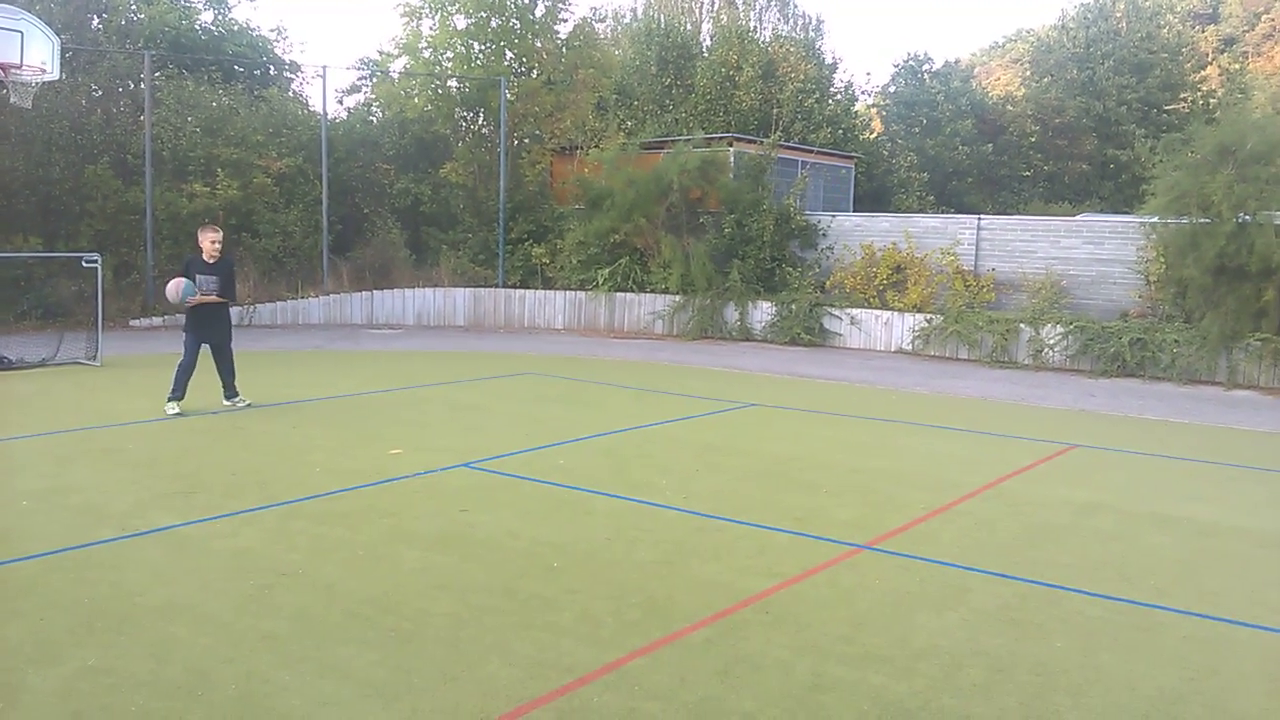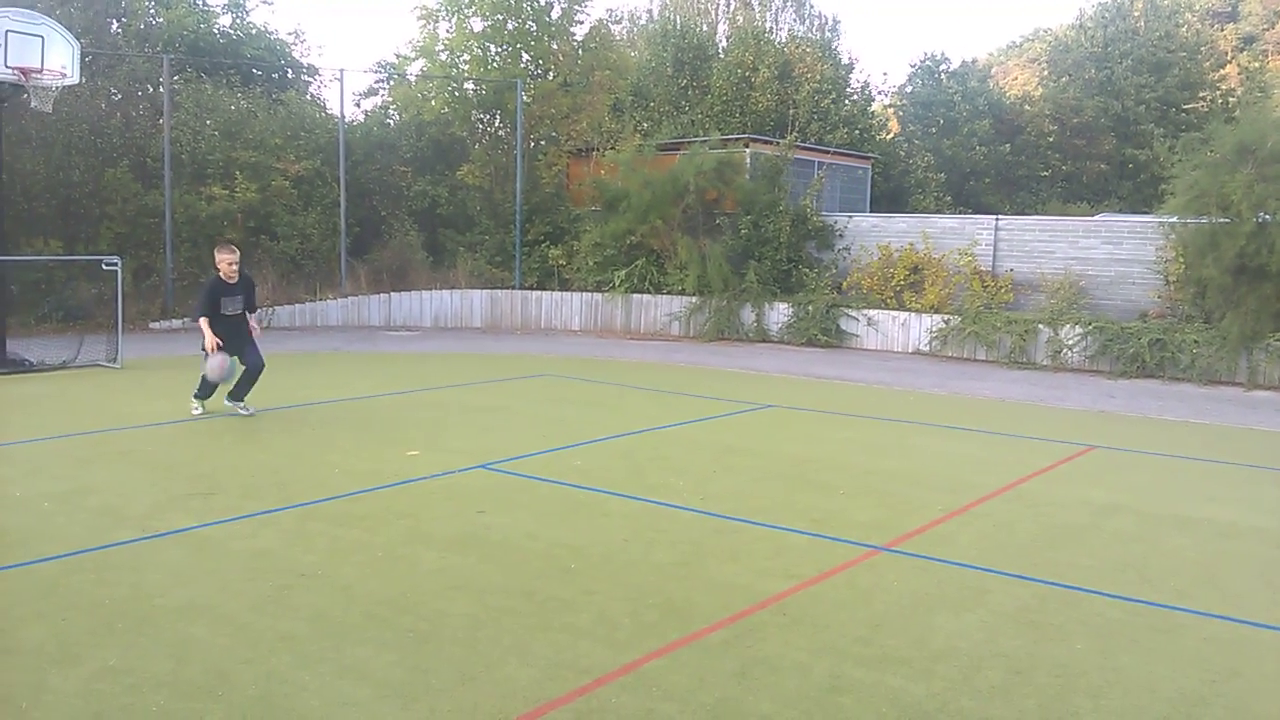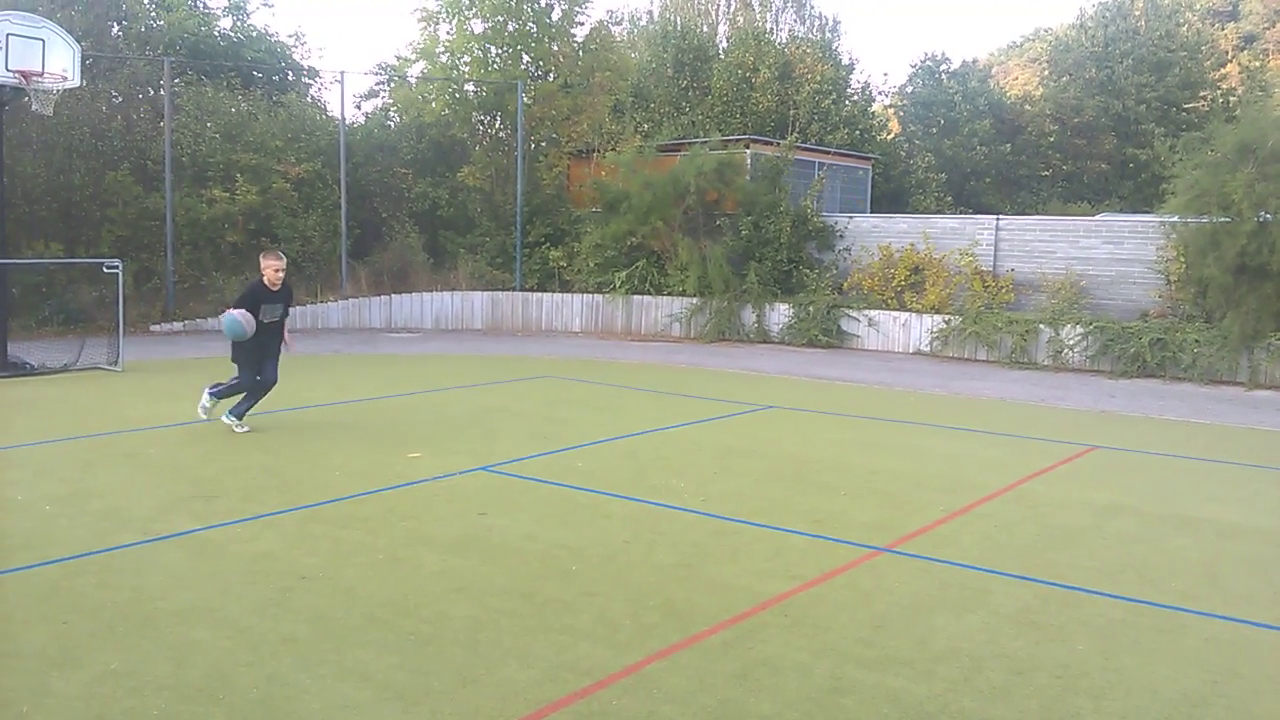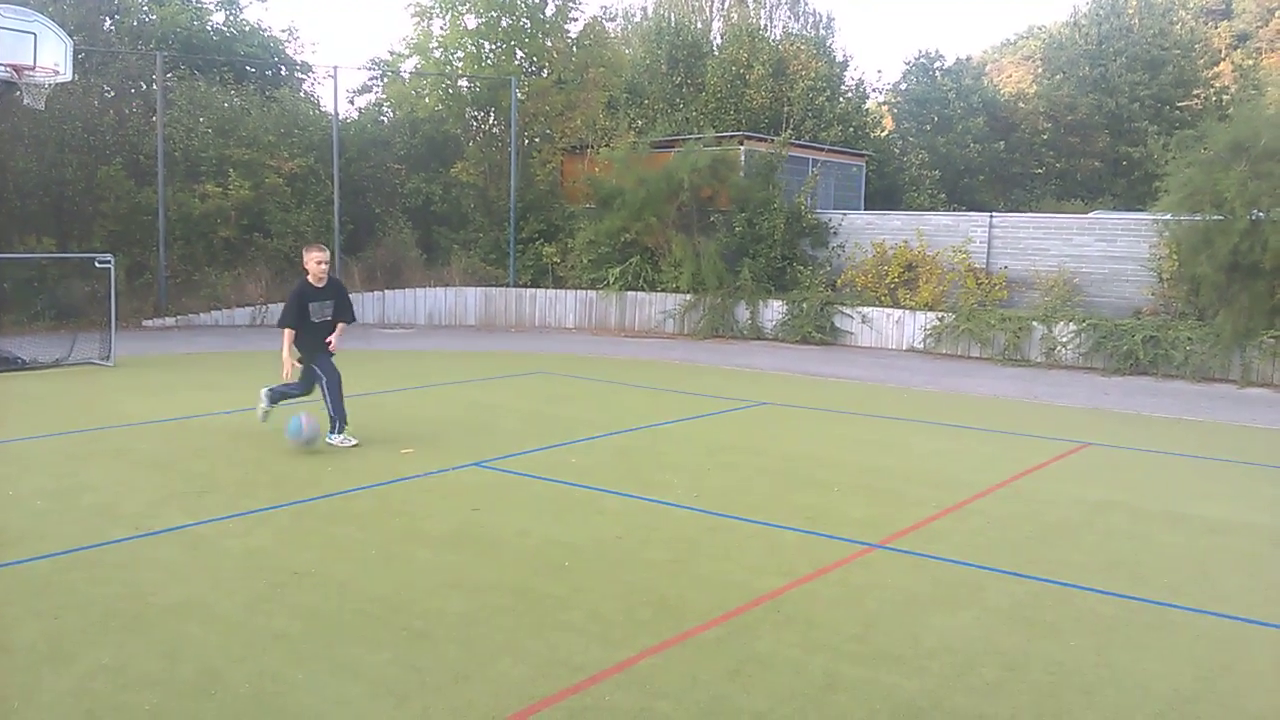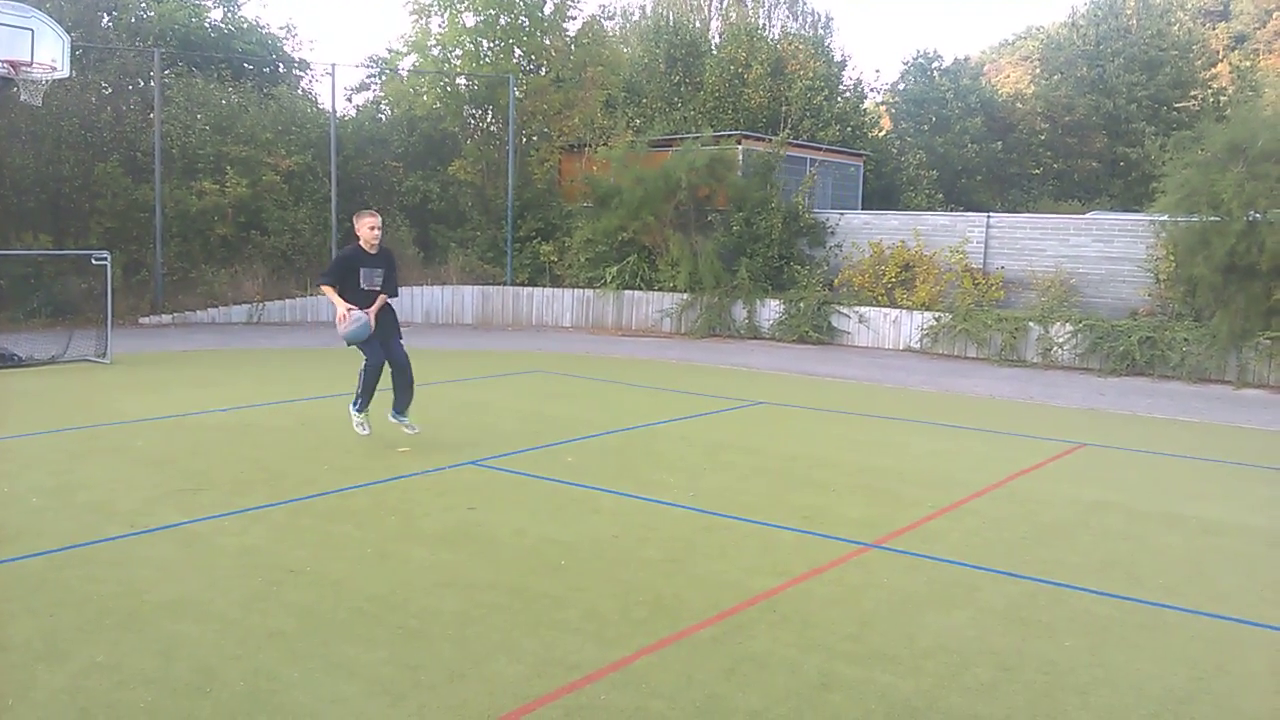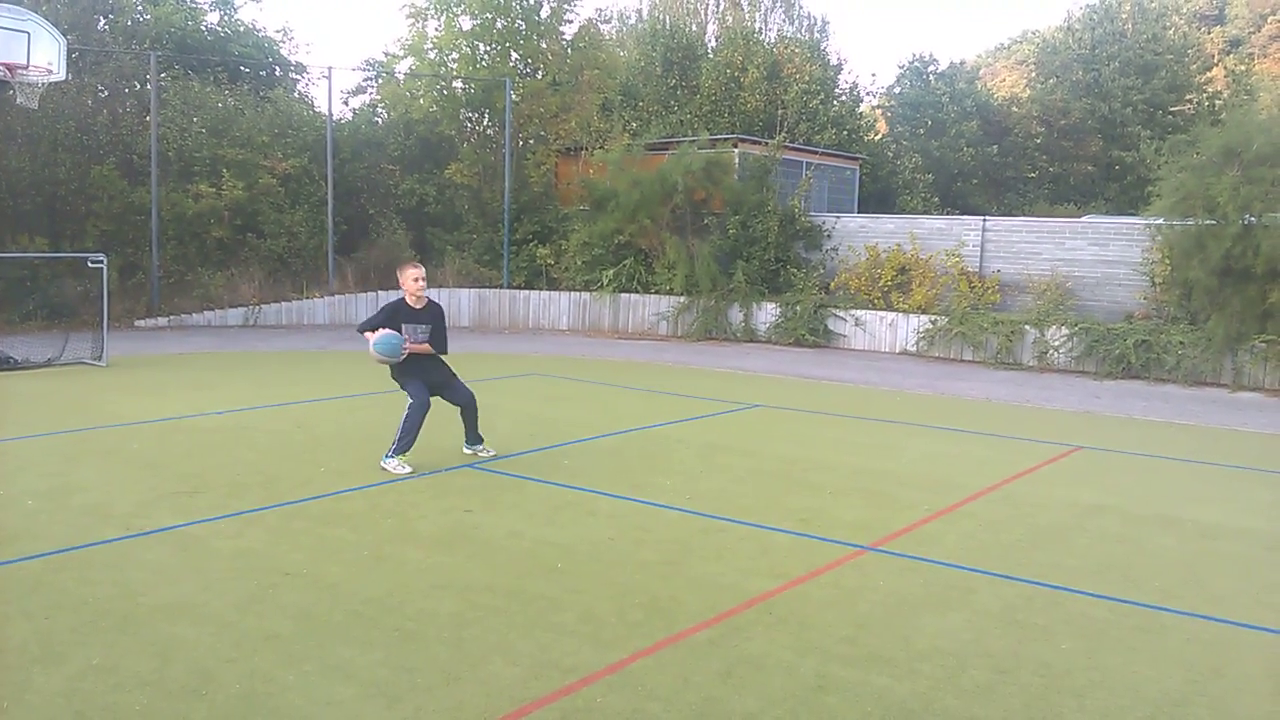
dt=0.3s
person 1, frame 1
left shoulder: (226, 265)
right shoulder: (191, 264)
left elbow: (228, 296)
left wrist: (203, 299)
left hip: (218, 321)
right hip: (195, 322)
left knee: (225, 359)
right knee: (189, 360)
left ankle: (231, 395)
right ankle: (173, 400)
person 1, frame 2
left shoulder: (246, 281)
right shoulder: (213, 285)
right elbow: (202, 314)
left wrist: (252, 322)
right wrist: (208, 334)
left hip: (240, 331)
right hip: (218, 334)
left knee: (256, 364)
left ankle: (235, 398)
right ankle: (198, 398)
person 1, frame 3
left shoulder: (287, 290)
right shoulder: (253, 290)
left wrist: (284, 331)
left hip: (270, 341)
right hip: (249, 341)
left knee: (269, 379)
right knee: (248, 381)
left ankle: (234, 415)
right ankle: (212, 393)
person 1, frame 4
left shoulder: (337, 287)
right shoulder: (301, 291)
left elbow: (344, 317)
right elbow: (289, 325)
left wrist: (336, 334)
right wrist: (286, 354)
left hip: (327, 341)
right hip: (308, 342)
left knee: (306, 386)
right knee: (331, 377)
left ankle: (271, 394)
right ankle: (336, 432)
person 1, frame 5
left shoulder: (386, 256)
right shoulder: (348, 256)
left elbow: (387, 290)
right elbow: (326, 284)
left wrist: (375, 309)
right wrist: (339, 303)
left hip: (381, 315)
left knee: (401, 361)
right knee: (374, 358)
left ankle: (399, 412)
right ankle: (359, 408)
person 1, frame 6
left shoulder: (435, 310)
right shoulder: (393, 310)
left elbow: (436, 346)
right elbow: (366, 330)
left wrist: (412, 347)
right wrist: (376, 336)
left hip: (430, 364)
right hip: (405, 367)
left knee: (466, 399)
right knee: (420, 402)
left ankle: (473, 442)
right ankle: (393, 456)
